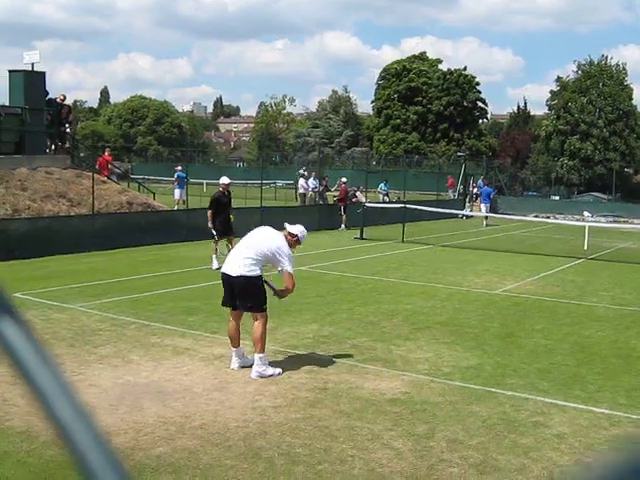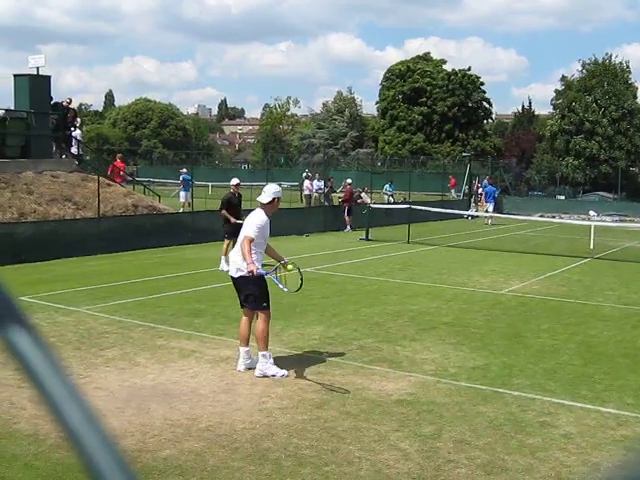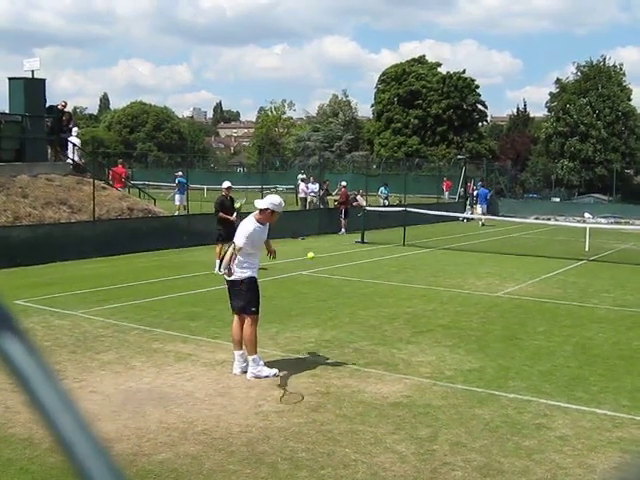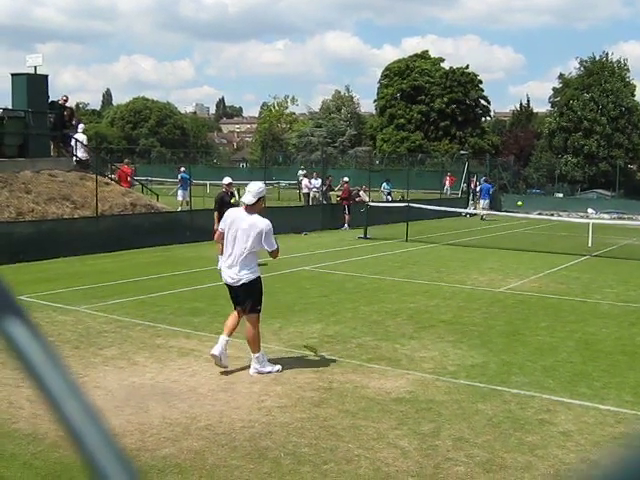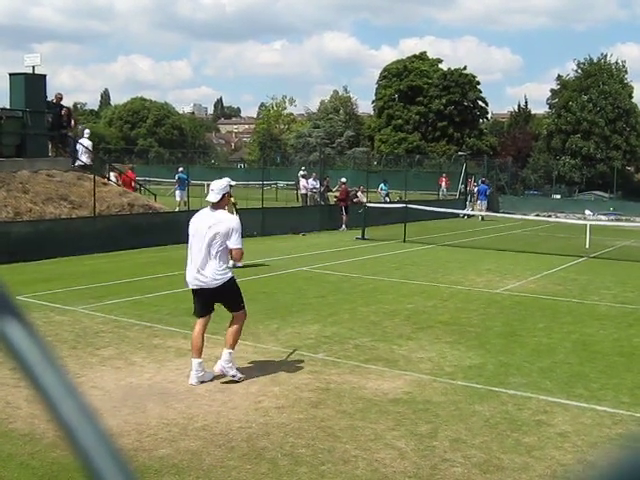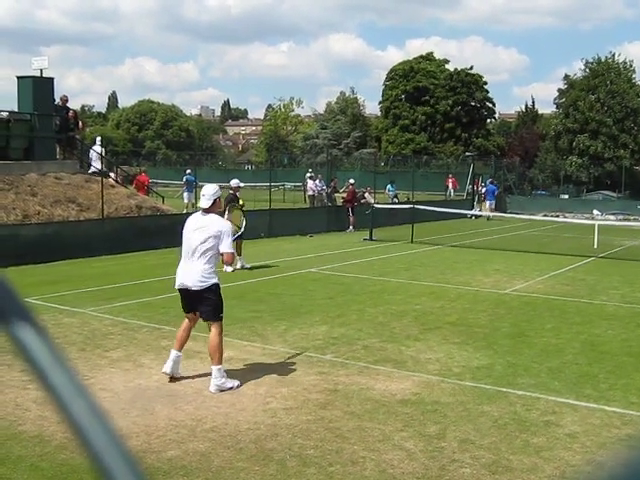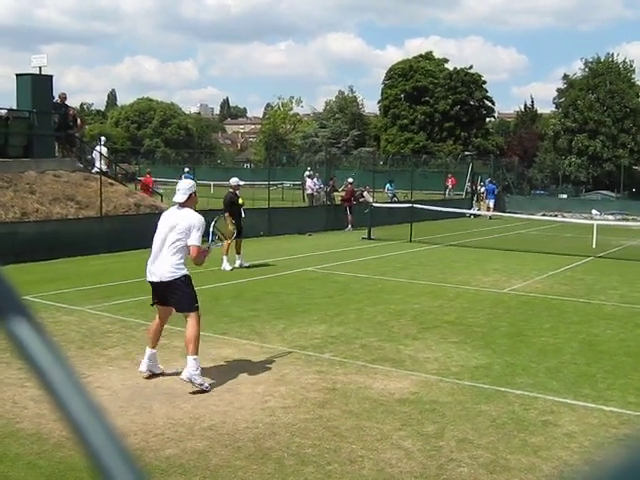
dt=0.5s
person 1, frame 1
left shoulder: (265, 230)
right shoulder: (285, 250)
right elbow: (290, 286)
right wrist: (281, 293)
left hip: (227, 269)
right hip: (246, 274)
left knee: (235, 316)
right knee: (260, 317)
left ankle: (237, 358)
right ankle: (260, 366)
person 1, frame 2
left shoulder: (258, 215)
right shoulder: (261, 219)
left elbow: (264, 246)
right elbow: (245, 242)
left wrist: (282, 261)
right wrist: (250, 263)
left hip: (237, 270)
right hip: (247, 271)
left knee: (248, 313)
right knee: (263, 314)
left ankle: (245, 359)
right ankle: (264, 365)
person 1, frame 3
left shoulder: (261, 219)
right shoulder: (250, 229)
right elbow: (234, 250)
left wrist: (269, 246)
right wrist: (229, 262)
left hip: (242, 275)
right hip: (242, 276)
left knee: (239, 317)
right knee: (251, 319)
left ankle: (240, 363)
right ankle: (255, 367)
person 1, frame 4
left shoulder: (230, 214)
right shoulder: (263, 224)
left elbow: (218, 239)
right elbow: (274, 253)
right wrist: (271, 242)
left hip: (228, 274)
right hip: (248, 276)
left knee: (239, 311)
right knee: (252, 318)
left ankle: (221, 347)
right ankle: (258, 363)
person 1, frame 5
left shoulder: (197, 217)
right shoulder: (231, 221)
right elbow: (237, 255)
left hip: (195, 278)
right hip: (219, 278)
left knee: (201, 322)
right knee: (239, 315)
left ankle: (197, 371)
right ankle: (226, 362)
person 1, frame 6
left shoulder: (191, 219)
right shoulder: (223, 225)
right elbow: (228, 260)
right wrist: (225, 254)
left hip: (184, 279)
right hip: (204, 281)
left knee: (190, 318)
right knee: (215, 326)
left ankle: (172, 363)
right ankle: (218, 378)
person 1, frame 7
left shoulder: (167, 214)
right shoulder: (196, 219)
right elbow: (195, 254)
left wrist: (201, 251)
right wrist: (205, 254)
left hip: (155, 271)
right hip: (174, 274)
left knee: (162, 316)
right knee: (193, 318)
left ankle: (149, 362)
right ankle: (191, 369)
